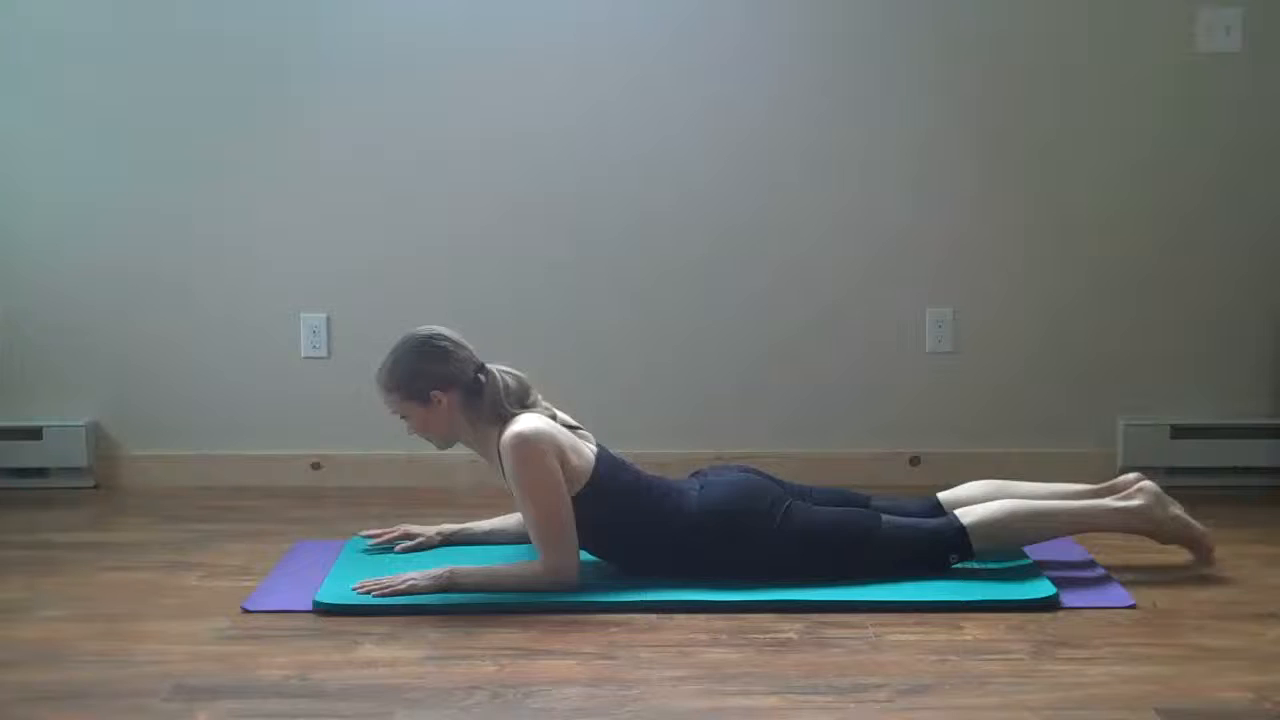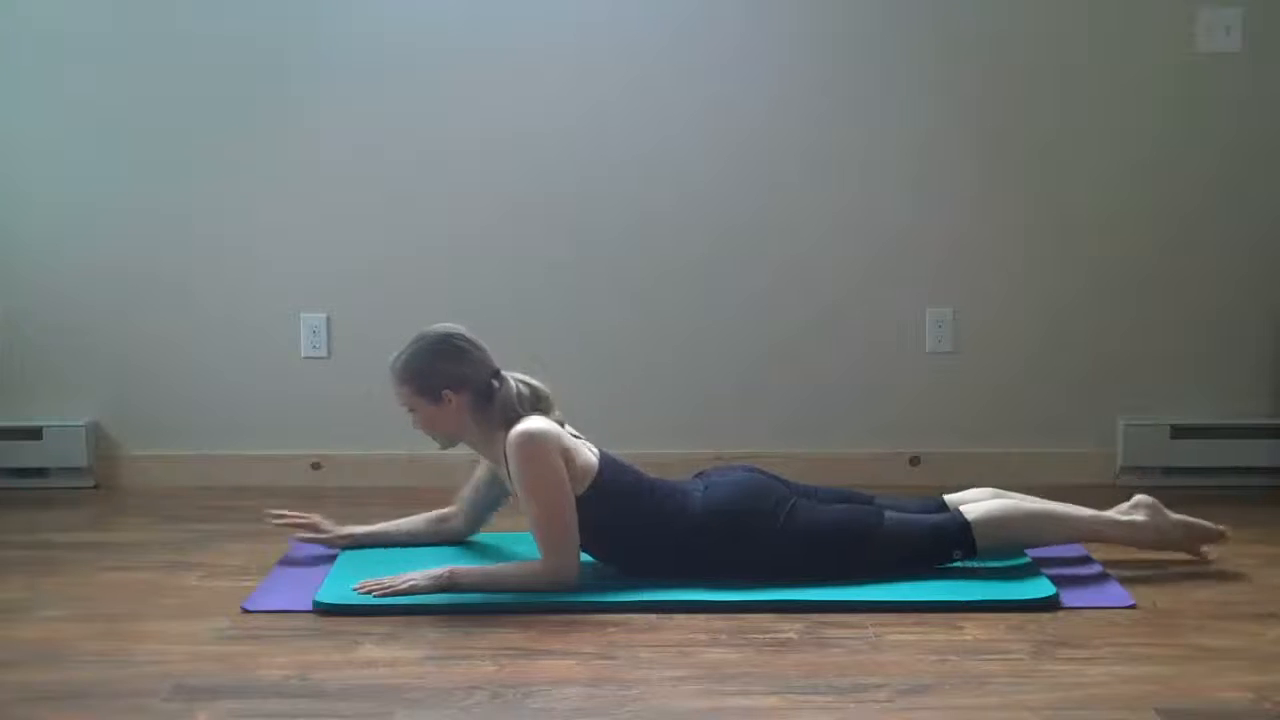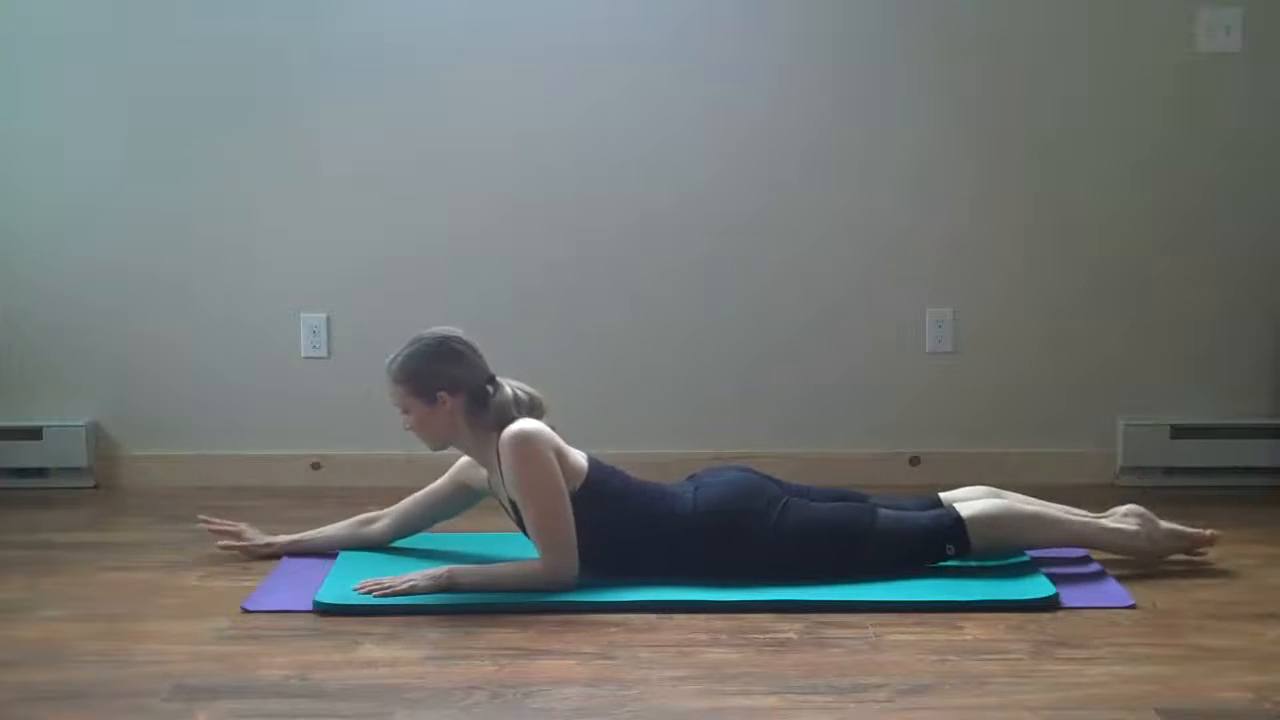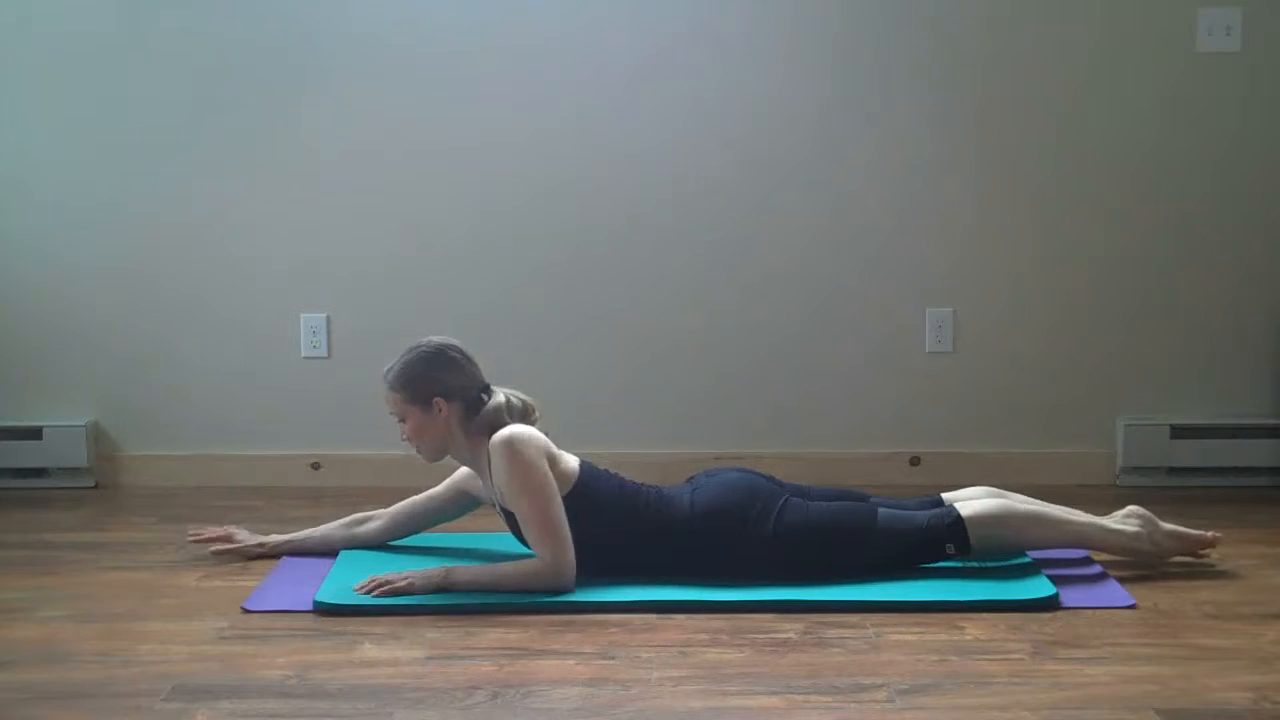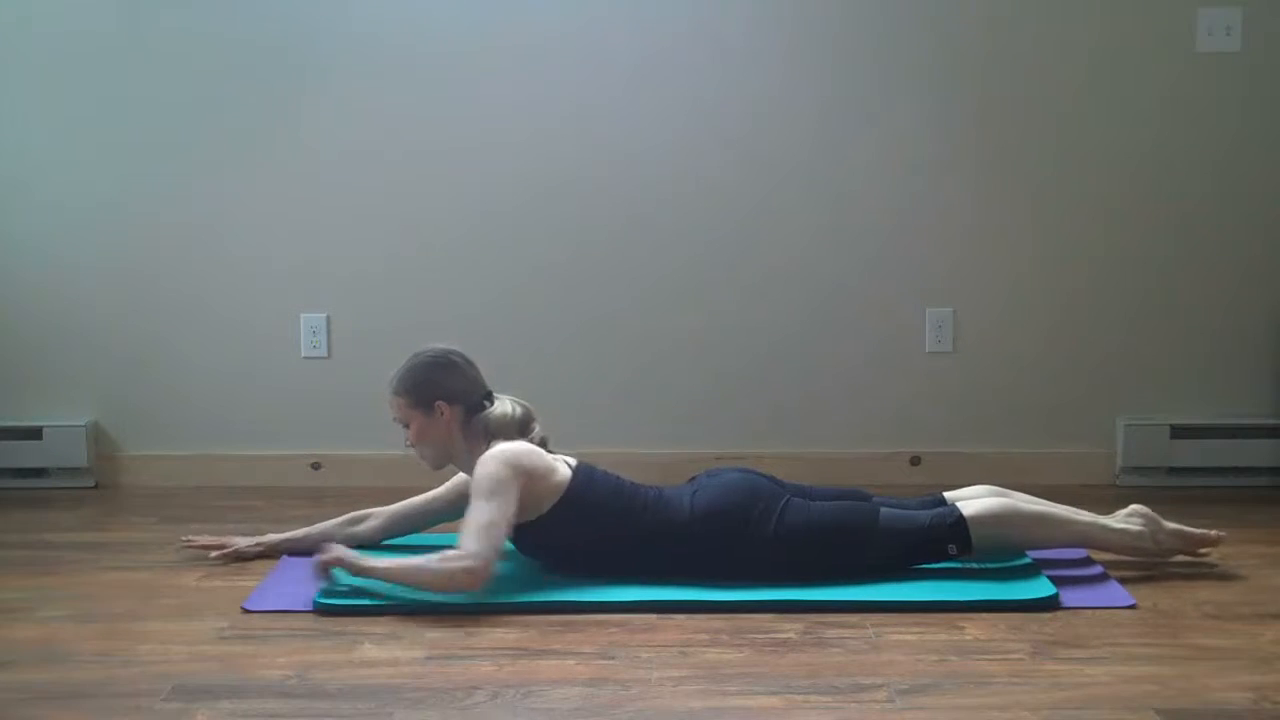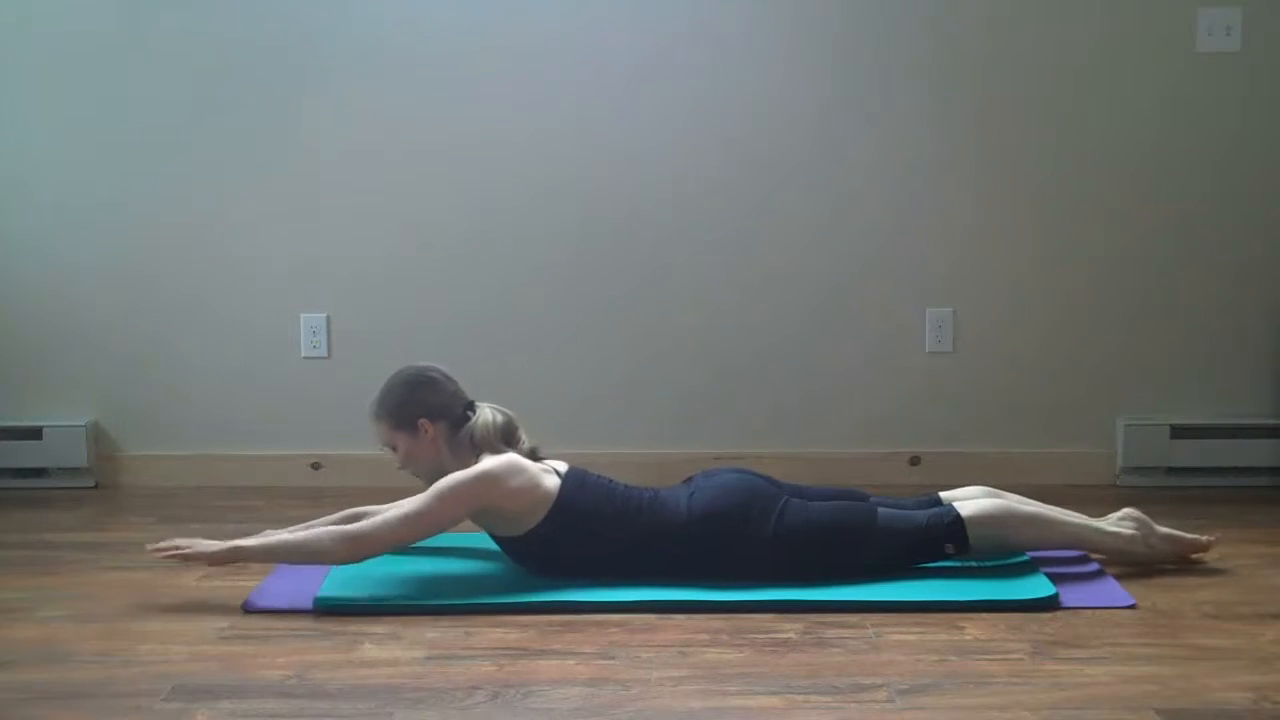
dt=0.2s
person 1, frame 1
left shoulder: (520, 440)
right shoulder: (516, 424)
left elbow: (558, 571)
right elbow: (537, 523)
left wrist: (442, 580)
right wrist: (442, 533)
left hip: (739, 540)
right hip: (724, 502)
left knee: (950, 536)
right knee: (935, 508)
left ankle: (1129, 512)
right ankle: (1108, 492)
person 1, frame 2
left shoulder: (528, 442)
right shoulder: (509, 438)
left elbow: (561, 570)
right elbow: (454, 522)
left wrist: (448, 580)
right wrist: (352, 534)
left hip: (745, 540)
right hip: (728, 505)
left knee: (945, 534)
right knee: (932, 511)
left ankle: (1129, 525)
right ankle: (1120, 512)
person 1, frame 3
left shoulder: (520, 443)
right shoulder: (486, 458)
left elbow: (561, 568)
right elbow: (388, 522)
left wrist: (440, 579)
right wrist: (282, 542)
left hip: (734, 536)
right hip: (721, 506)
left knee: (933, 533)
right knee: (925, 509)
left ankle: (1126, 531)
right ankle: (1113, 521)
person 1, frame 4
left shoulder: (509, 450)
right shoulder: (486, 462)
left elbow: (560, 571)
right elbow: (384, 523)
left wrist: (438, 581)
right wrist: (273, 541)
left hip: (735, 538)
right hip: (723, 508)
left knee: (937, 531)
right knee: (925, 514)
left ankle: (1128, 533)
right ankle: (1119, 522)
person 1, frame 5
left shoulder: (498, 468)
right shoulder: (498, 459)
left elbow: (468, 569)
right elbow: (390, 515)
left wrist: (348, 567)
right wrist: (273, 541)
left hip: (735, 539)
right hip: (726, 508)
left knee: (932, 533)
right knee: (925, 511)
left ankle: (1125, 531)
right ankle: (1117, 519)
person 1, frame 6
left shoulder: (483, 486)
right shoulder: (491, 465)
left elbow: (358, 542)
right elbow: (376, 515)
left wrist: (228, 551)
right wrist: (250, 531)
left hip: (731, 541)
right hip: (723, 507)
left knee: (931, 532)
right knee: (922, 514)
left ankle: (1123, 534)
right ankle: (1114, 521)
